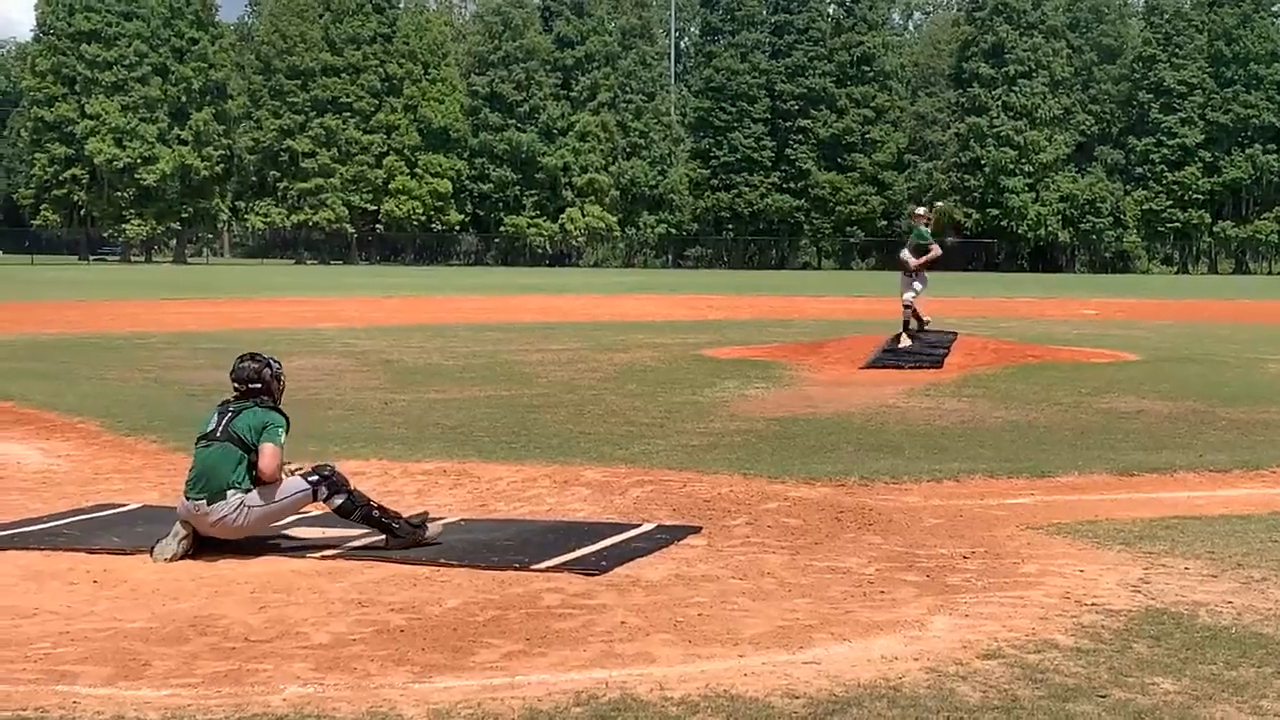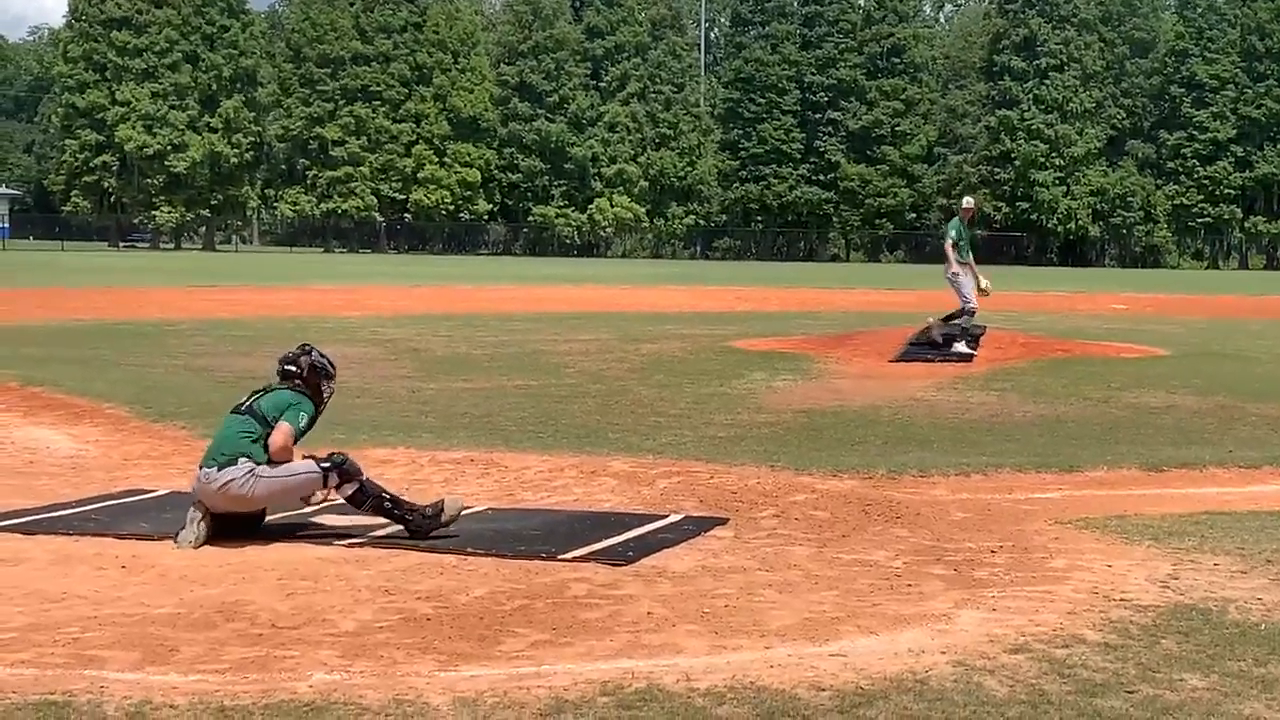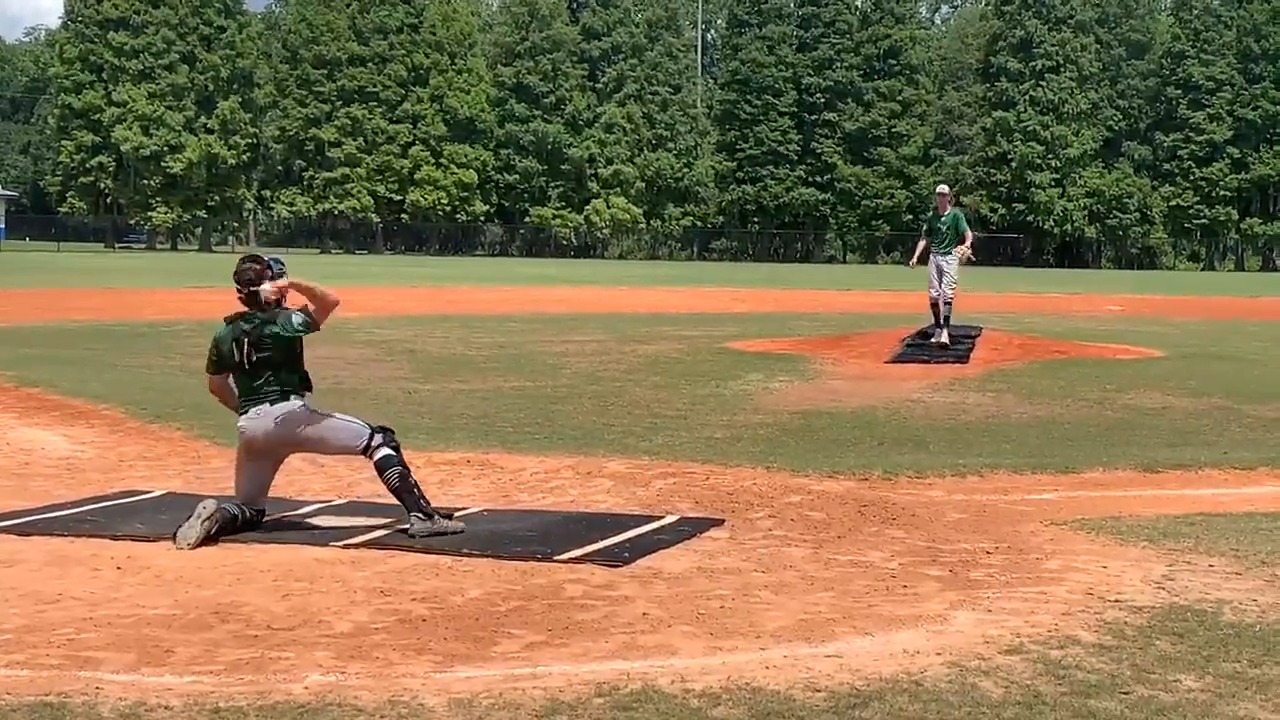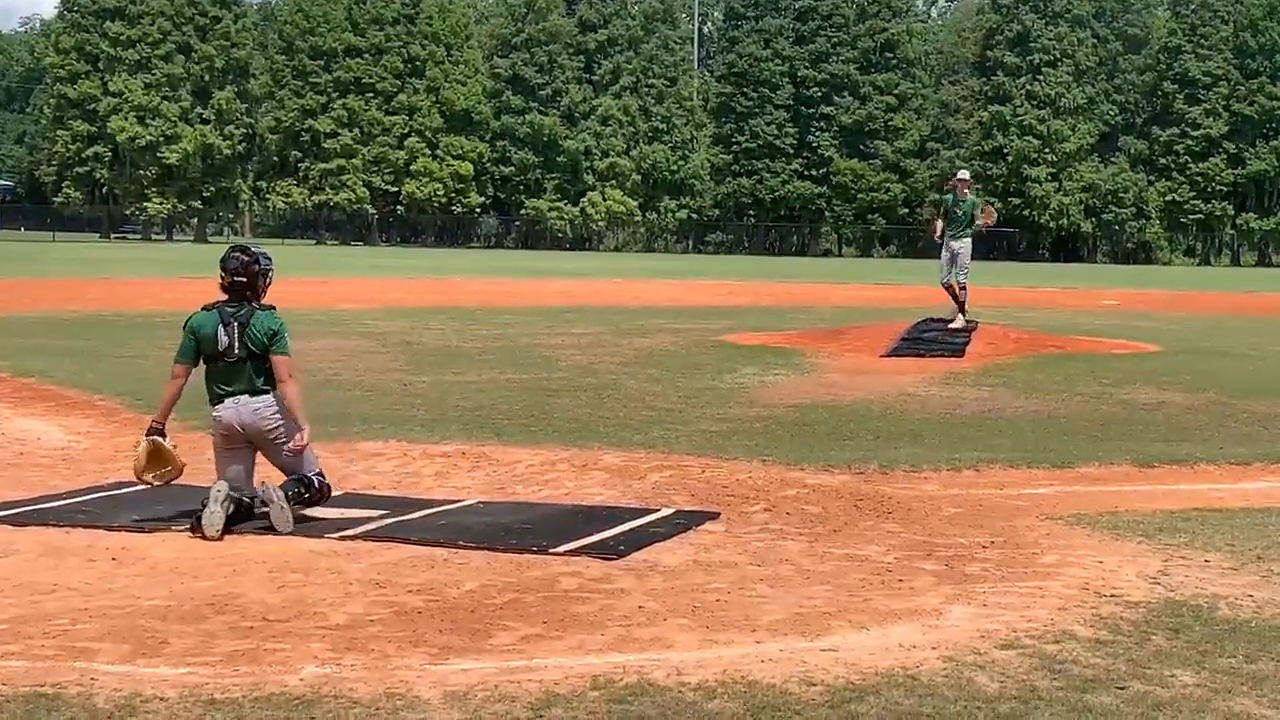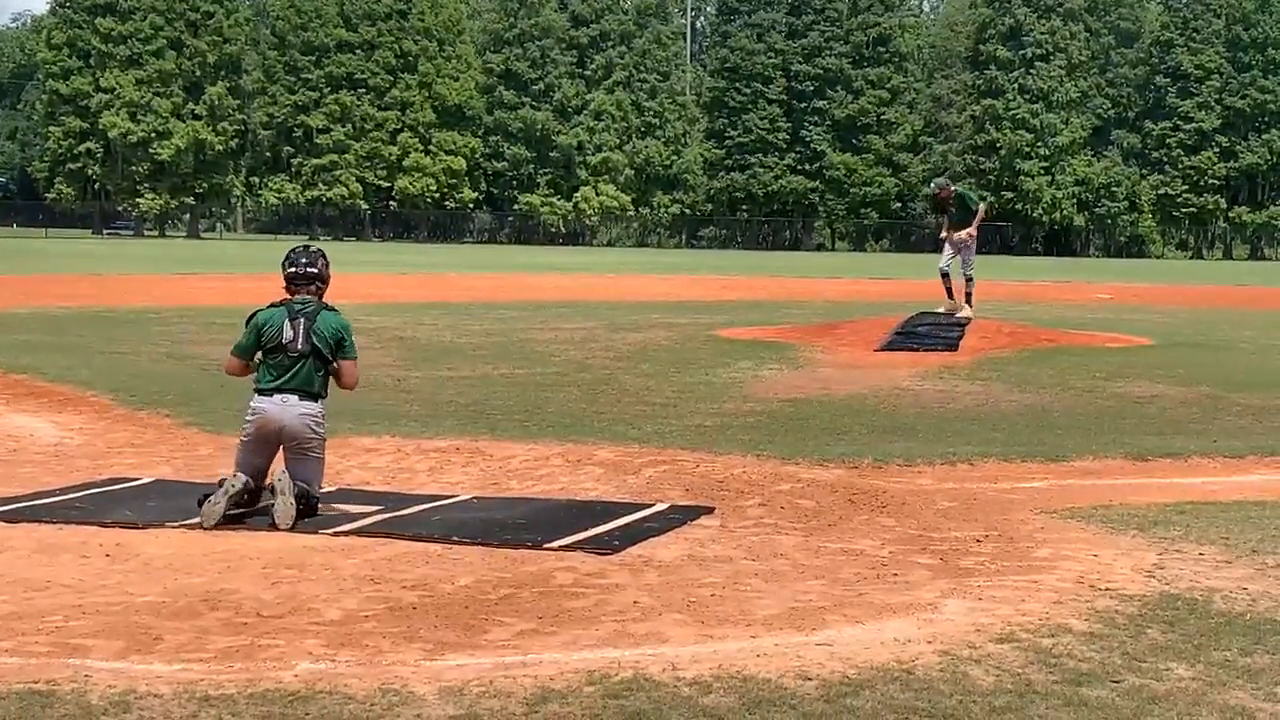
dt=1s
person 1, frame 1
left shoulder: (220, 412)
right shoulder: (271, 417)
right elbow: (268, 470)
left wrist: (281, 470)
right wrist: (285, 475)
left hip: (193, 510)
right hip: (228, 514)
right knee: (325, 479)
left ankle: (188, 531)
right ankle: (399, 529)
person 1, frame 2
left shoulder: (269, 395)
right shoulder: (301, 402)
right elbow: (276, 447)
left wrist: (299, 480)
right wrist: (298, 466)
left hip: (206, 484)
right hip: (235, 480)
left knee: (254, 514)
right knee: (339, 468)
left ankle: (209, 518)
right ankle: (417, 519)
person 1, frame 3
left shoulder: (224, 335)
right shoulder: (283, 322)
left elbow: (216, 386)
right elbow: (330, 302)
right wrist: (296, 283)
left hip: (249, 426)
right hip: (290, 417)
left knee: (250, 511)
right knee: (380, 440)
left ankle: (215, 520)
right ankle: (422, 516)
person 1, frame 4
left shoulder: (199, 322)
right shoulder: (269, 321)
left elbow: (177, 377)
right elbow: (285, 379)
left wrist: (157, 425)
right wrist: (303, 428)
left hip: (225, 415)
right hip: (266, 408)
left knee: (240, 501)
right knee: (315, 484)
left ankle: (227, 501)
right ankle: (284, 495)
person 1, frame 5
left shoulder: (266, 317)
right shoulder: (336, 323)
left elbow: (232, 367)
right elbow: (349, 381)
left hip: (263, 408)
right hip: (307, 413)
left knee: (249, 491)
right knee: (306, 500)
left ankle: (238, 489)
right ankle: (291, 492)
